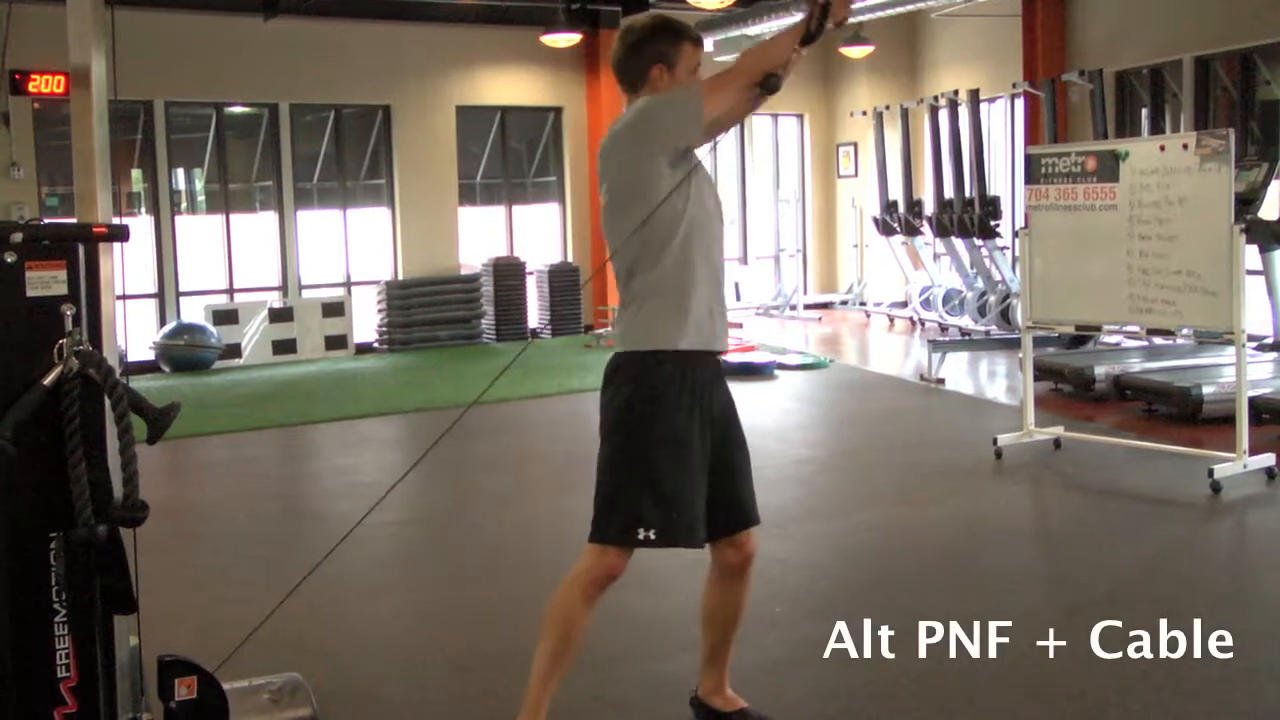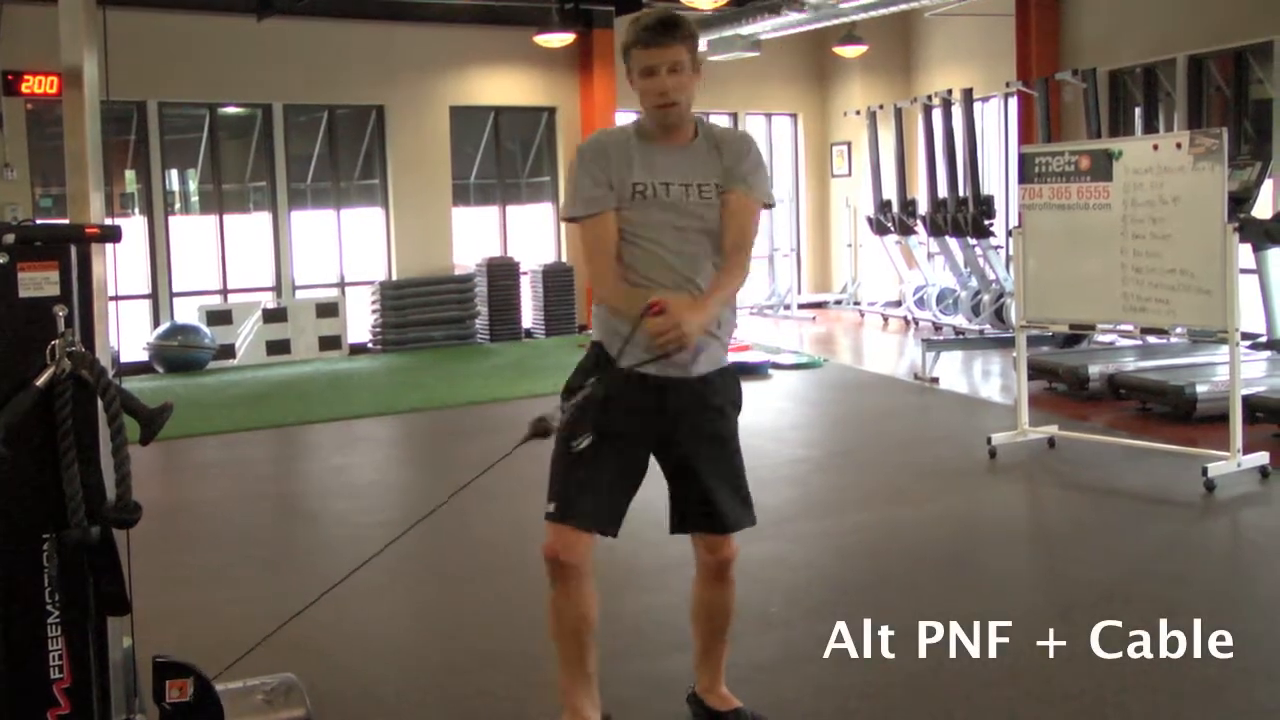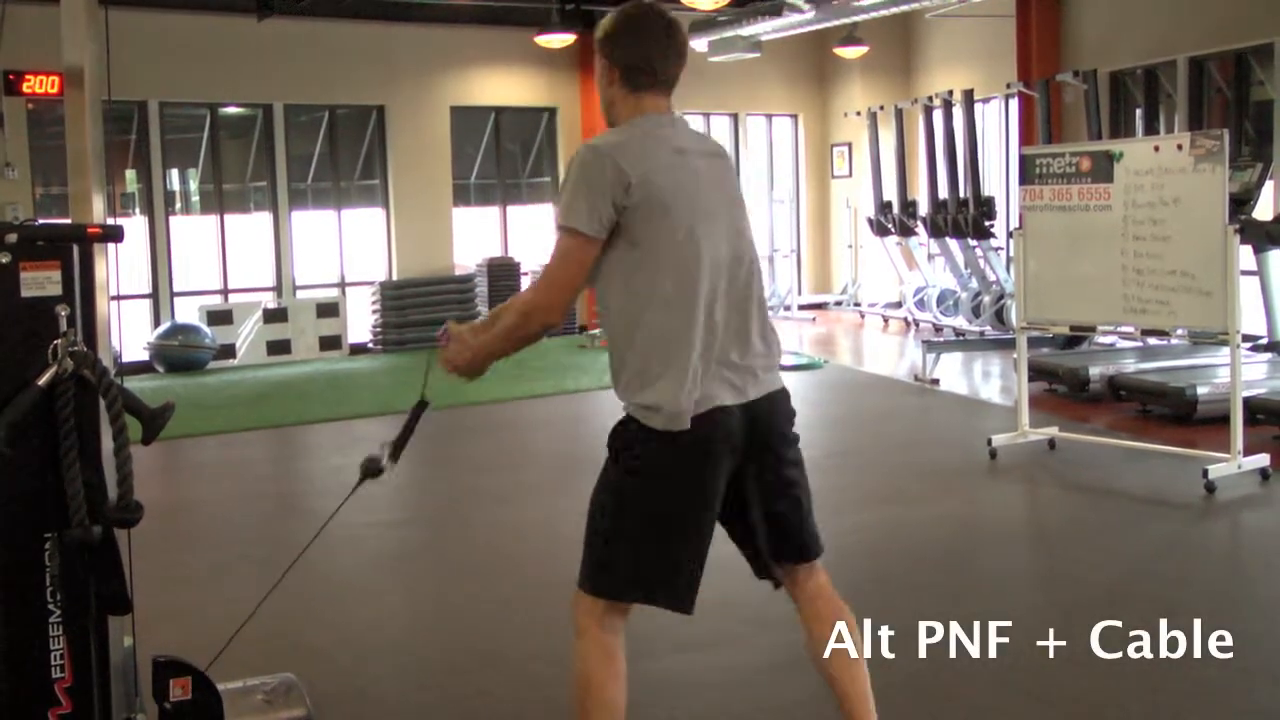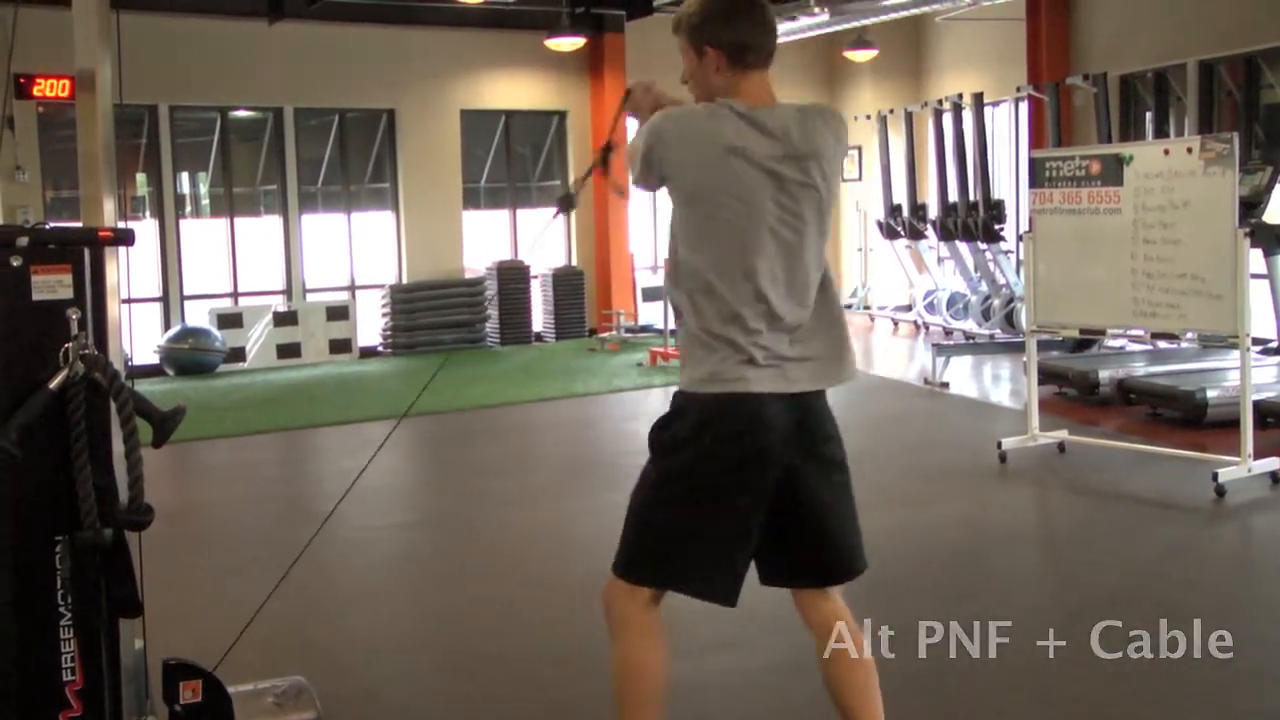
dt=1s
person 1, frame 1
left shoulder: (666, 138)
right shoulder: (640, 129)
left elbow: (746, 92)
right elbow: (743, 74)
left hip: (700, 372)
right hip: (654, 375)
left knee: (737, 549)
right knee: (608, 557)
person 1, frame 2
left shoulder: (734, 152)
right shoulder: (597, 157)
left elbow: (737, 252)
right elbow: (601, 268)
left wrist: (705, 309)
right wrist: (649, 317)
left hip: (702, 379)
right hip: (620, 372)
left knee: (719, 552)
right knee: (566, 550)
person 1, frame 3
left shoulder: (606, 157)
right shoulder: (711, 152)
left elbow: (554, 301)
left wrist: (477, 347)
right wrist: (501, 325)
left hip: (676, 417)
right hip: (760, 402)
left knee: (599, 614)
right knee: (805, 577)
person 1, frame 4
left shoulder: (678, 133)
right shoulder: (825, 133)
left elbow: (642, 170)
left hip: (720, 404)
right hip: (804, 402)
left knee: (629, 597)
right knee: (822, 603)
